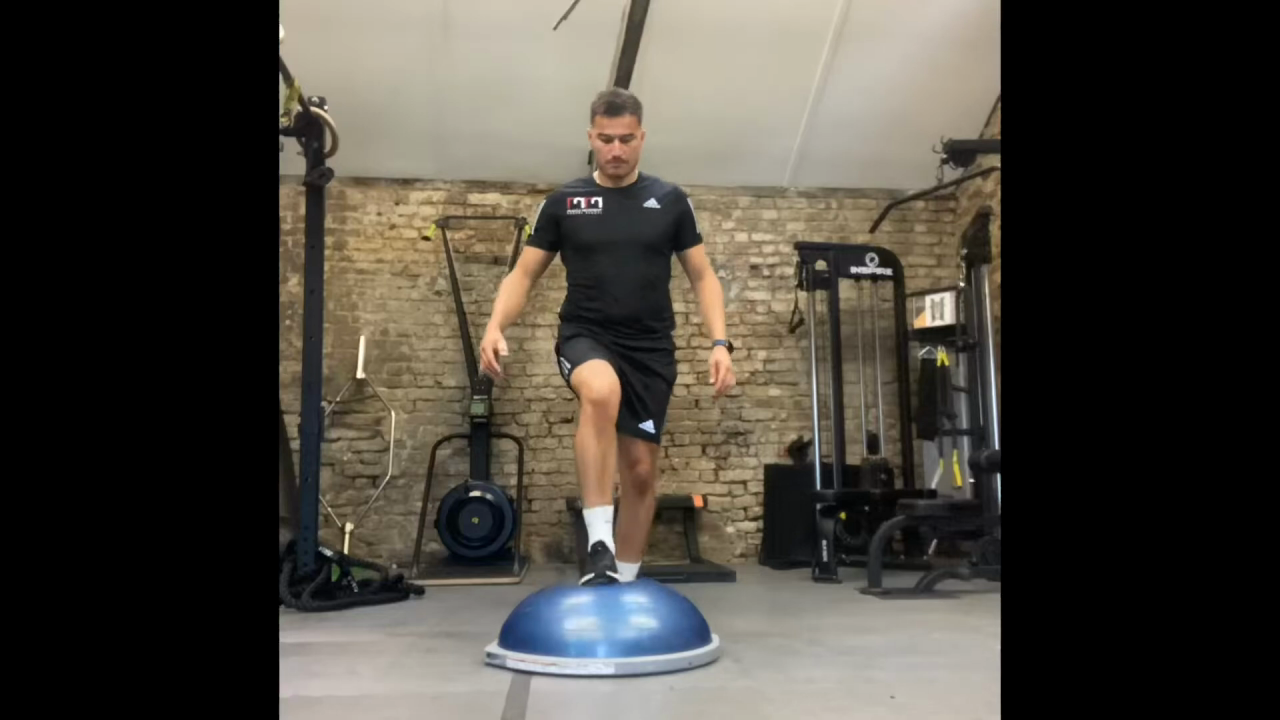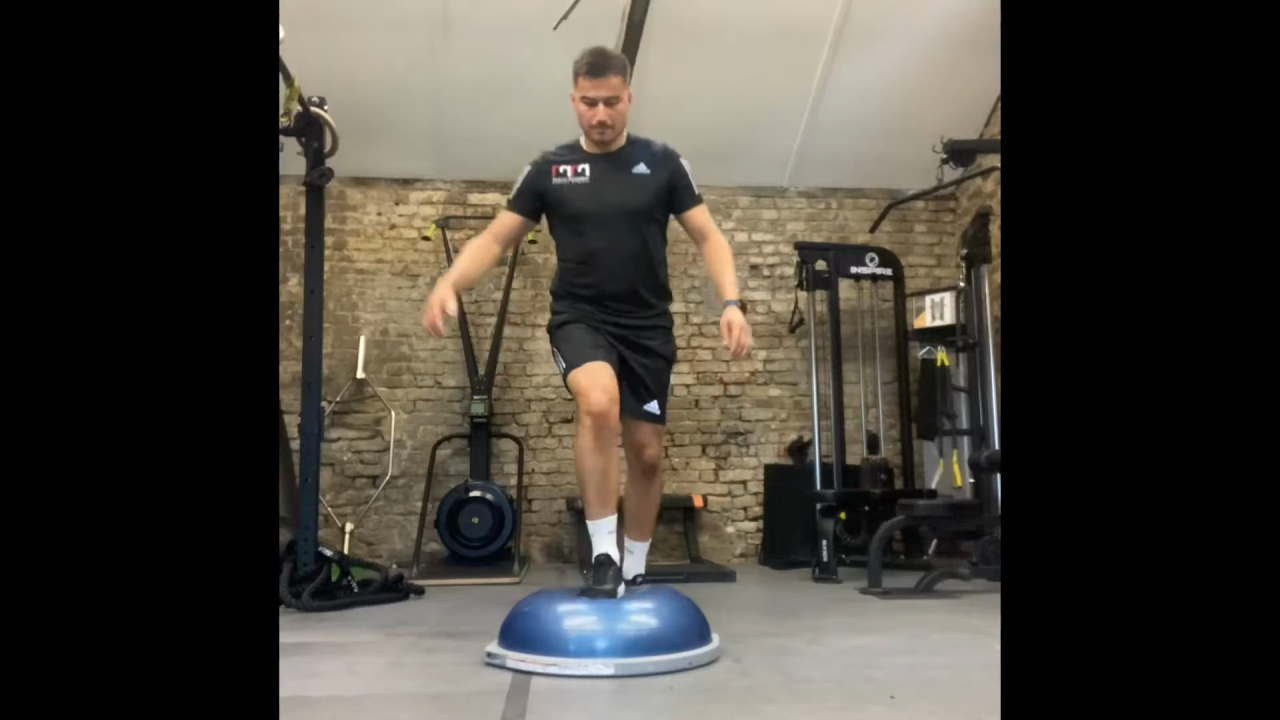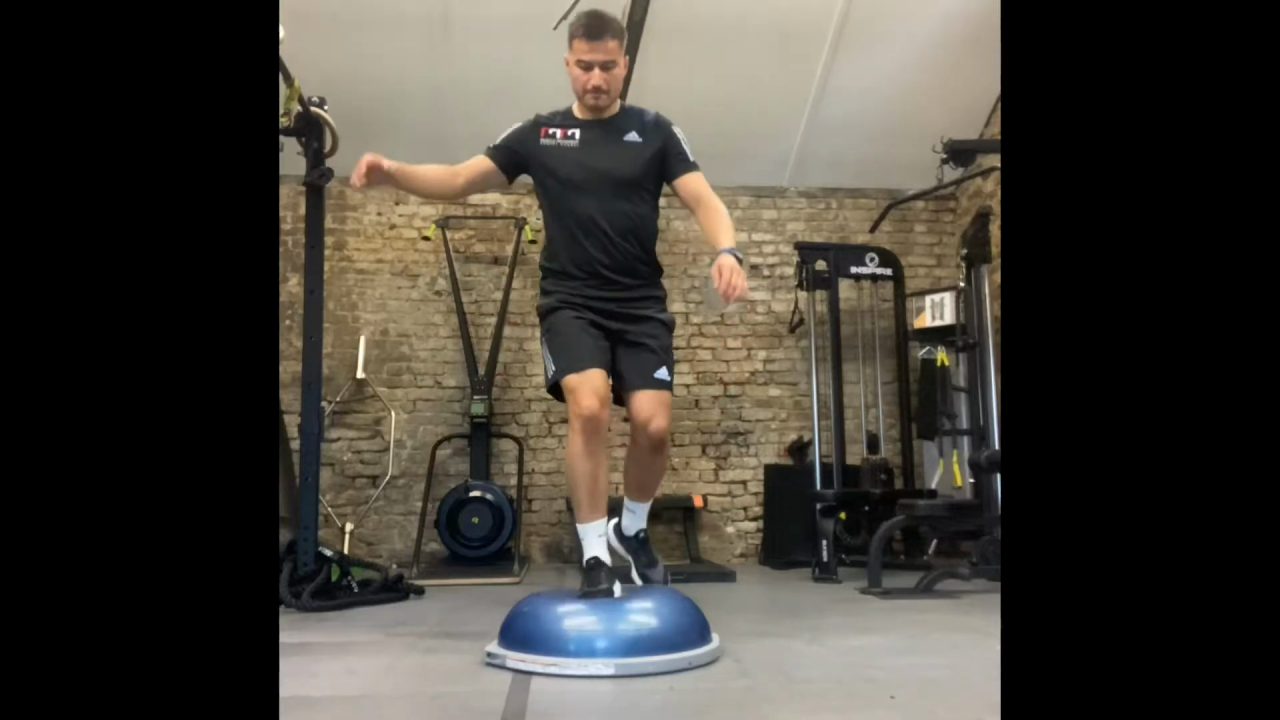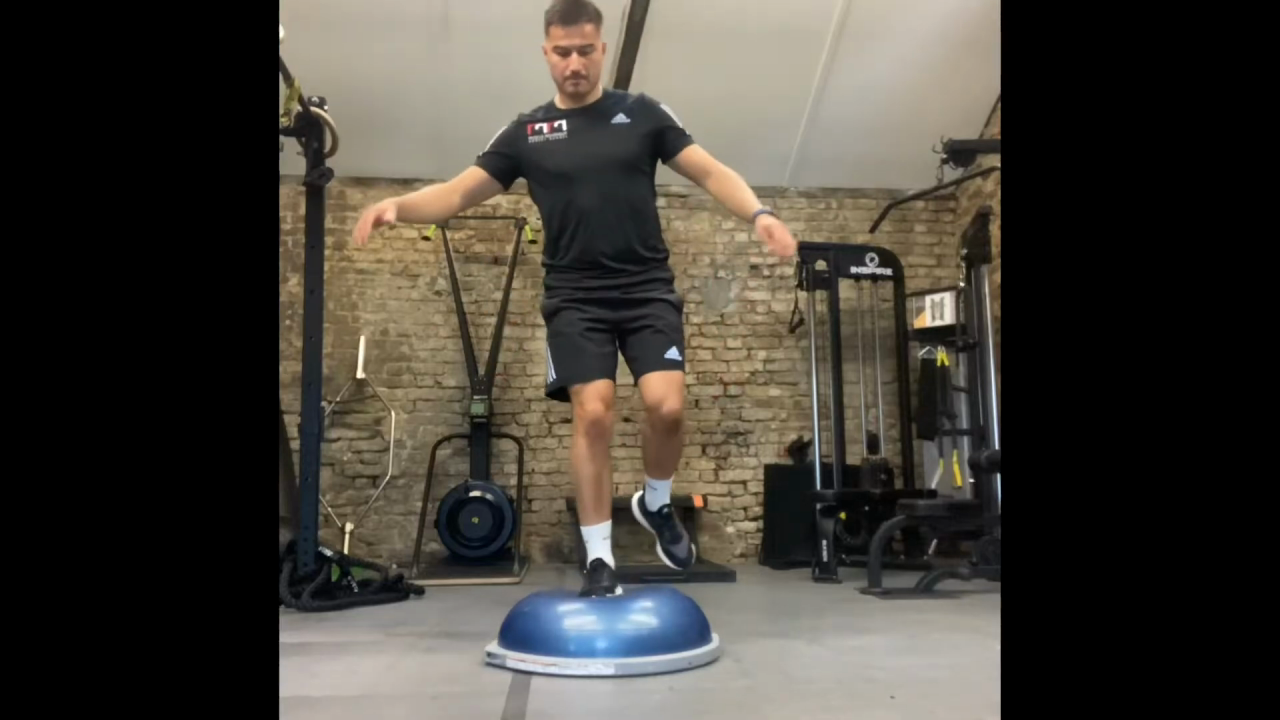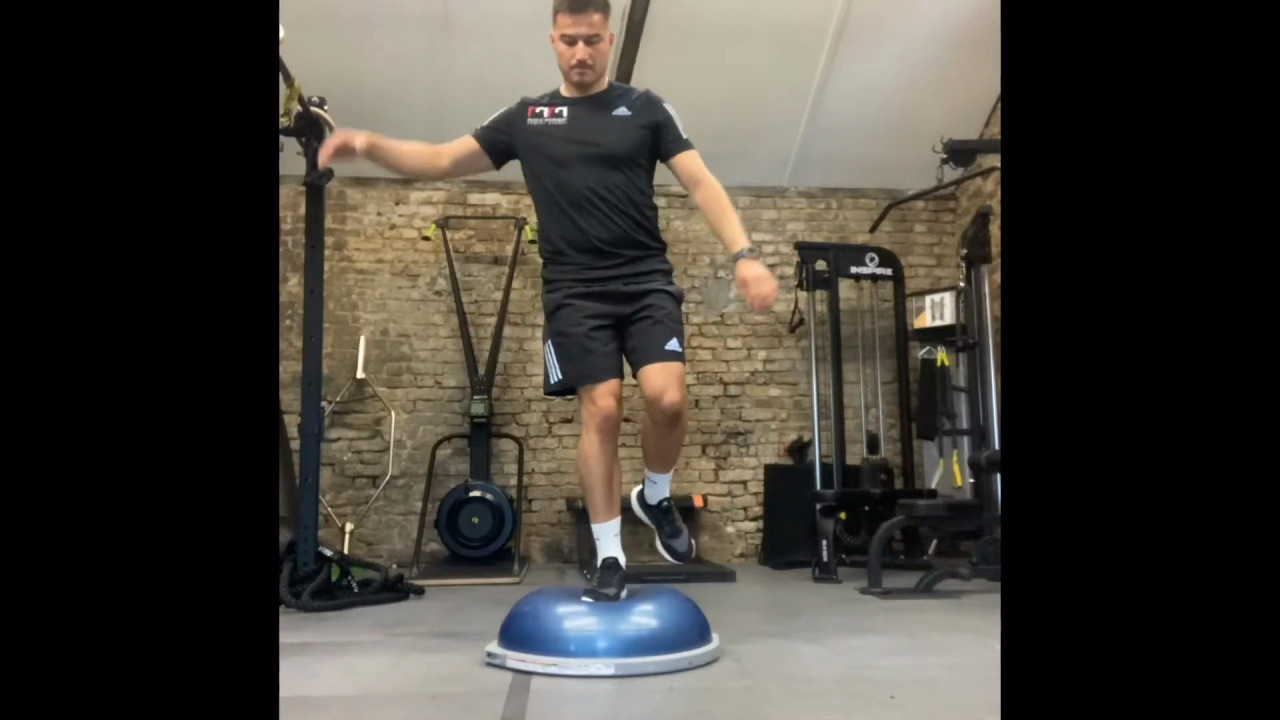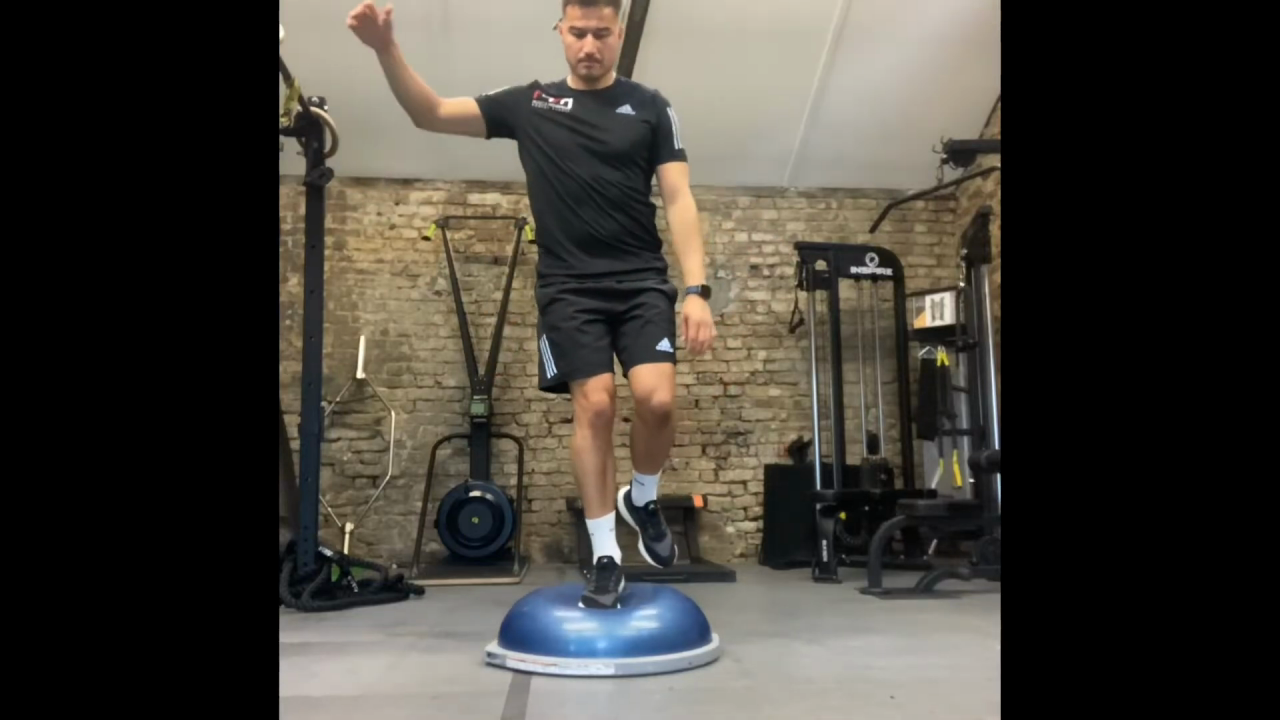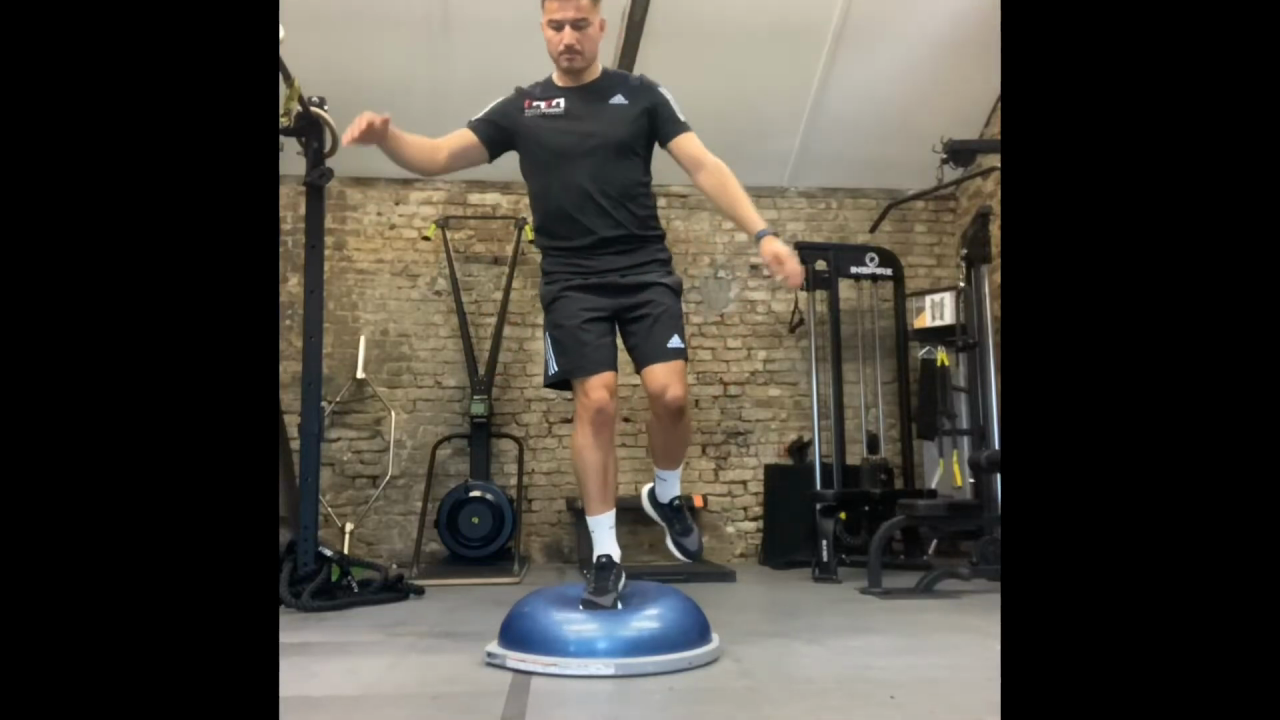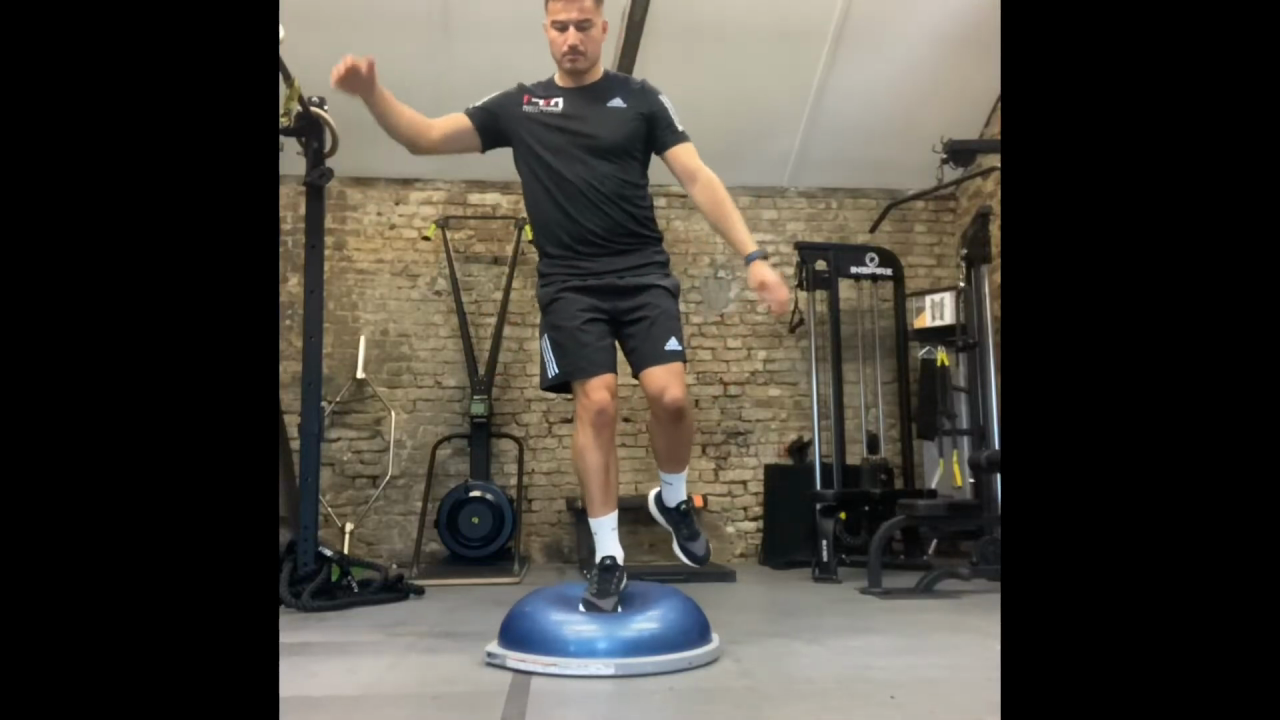
dt=0.3s
person 1, frame 1
left shoulder: (670, 200)
right shoulder: (564, 201)
left elbow: (702, 276)
right elbow: (523, 273)
left wrist: (719, 342)
right wrist: (495, 326)
left hip: (650, 347)
right hip: (586, 336)
left knee: (642, 469)
right knee: (601, 394)
left ankle: (626, 581)
right ankle: (599, 545)
person 1, frame 2
left shoulder: (662, 162)
right shoulder: (549, 169)
left elbow: (708, 236)
right elbow: (494, 239)
left wrist: (731, 303)
right wrist: (448, 282)
left hip: (647, 325)
right hip: (580, 319)
left knee: (646, 454)
right knee: (600, 403)
left ankle: (634, 571)
right ankle: (603, 555)
person 1, frame 3
left shoulder: (655, 131)
right shoulder: (538, 133)
left elbow: (704, 201)
right elbow: (457, 180)
left wrist: (726, 253)
right wrist: (394, 171)
left hip: (640, 302)
right hip: (570, 301)
left knee: (653, 423)
right knee: (588, 411)
left ankle: (634, 528)
right ankle: (596, 558)
person 1, frame 4
left shoulder: (642, 112)
right shoulder: (526, 133)
left elbow: (709, 171)
right elbow: (456, 194)
left wrist: (758, 214)
right wrist: (398, 206)
left hip: (647, 288)
right hip: (575, 296)
left knee: (666, 406)
right knee: (593, 414)
left ankle: (655, 504)
right ankle: (599, 558)
person 1, frame 5
left shoulder: (646, 108)
right shoulder: (526, 118)
left elbow: (700, 183)
right elbow: (441, 161)
left wrist: (744, 255)
right wrist: (371, 145)
left hip: (646, 280)
right hip: (575, 288)
left knee: (667, 397)
right knee: (601, 410)
left ankle: (657, 498)
right ankle: (609, 556)
person 1, frame 6
left shoulder: (650, 108)
right shoulder: (528, 103)
left elbow: (679, 200)
right elbow: (430, 113)
left wrist: (697, 290)
left hip: (641, 279)
right hip: (569, 284)
left knee: (656, 400)
right knee: (594, 406)
left ankle: (644, 500)
right ankle: (605, 556)
person 1, frame 7
left shoulder: (642, 95)
right shoulder: (521, 108)
left elbow: (704, 167)
right elbow: (436, 156)
left wrist: (763, 234)
right wrist: (385, 137)
left hip: (643, 269)
right hip: (572, 280)
left knee: (669, 394)
right knee: (595, 402)
left ankle: (665, 496)
right ankle: (606, 556)
person 1, frame 8
left shoulder: (640, 99)
right shoulder: (519, 106)
left elbow: (696, 178)
right elbow: (426, 136)
left wrist: (753, 255)
right wrist: (371, 91)
left hip: (642, 271)
right hip: (569, 281)
left knee: (670, 397)
right knee: (595, 405)
left ankle: (672, 500)
right ankle: (607, 557)
